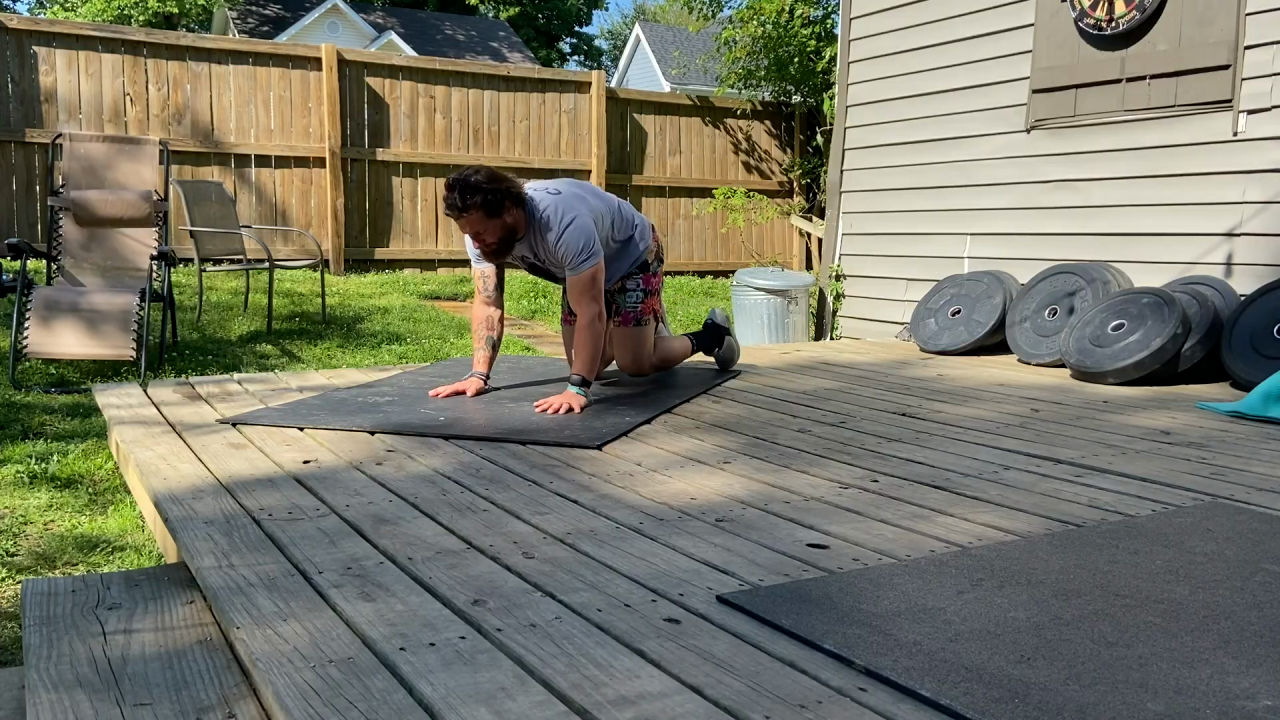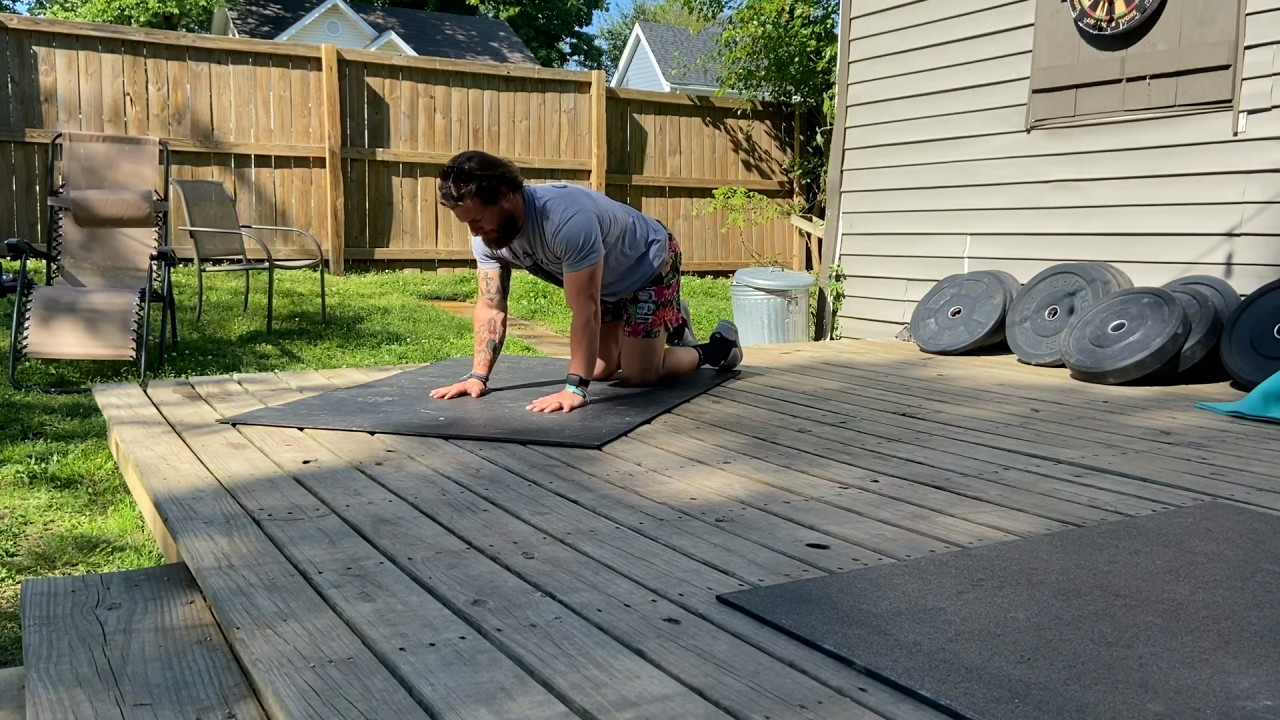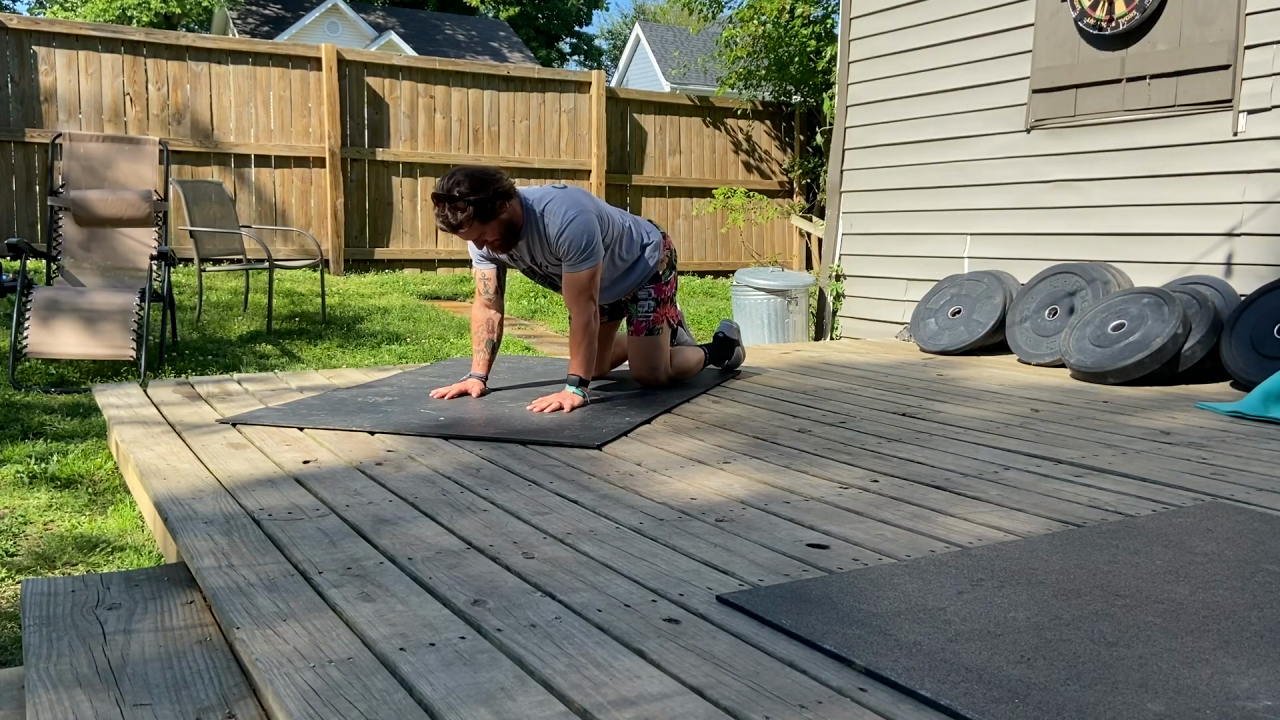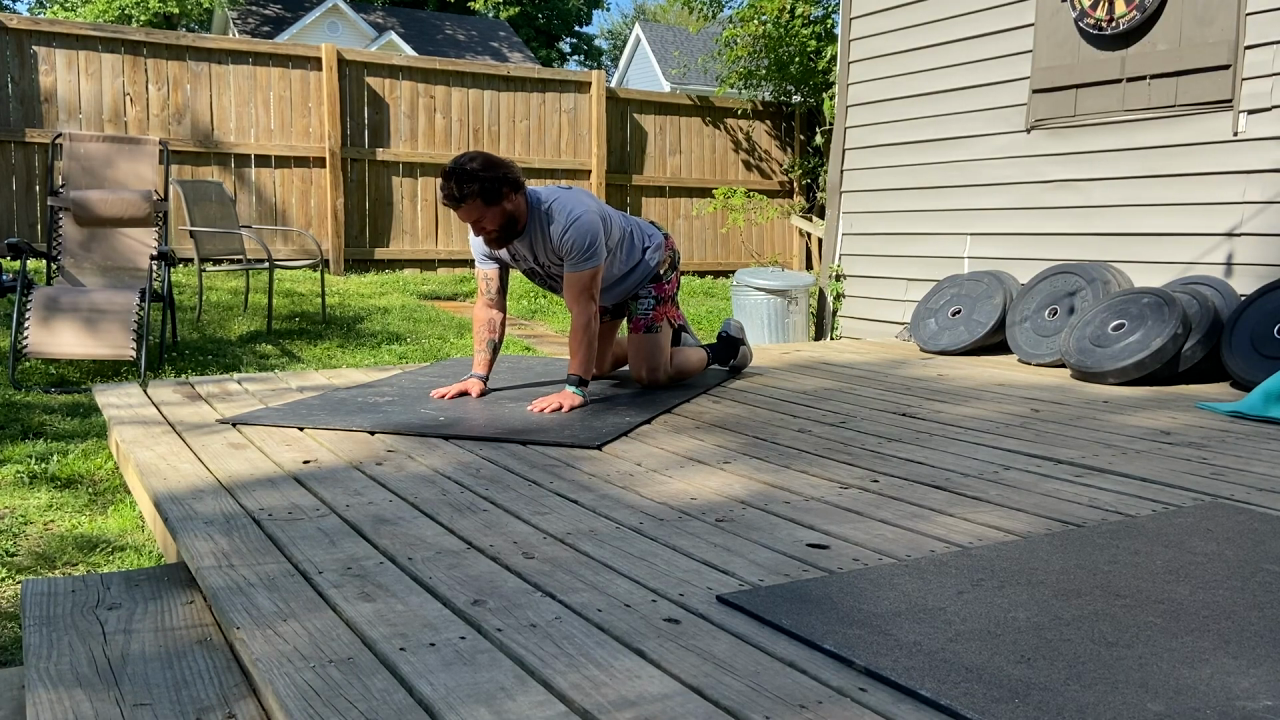
dt=1s
person 1, frame 1
left shoulder: (564, 223)
right shoulder: (481, 231)
left elbow: (589, 312)
right elbow: (487, 306)
left wrist: (576, 389)
right wrist: (478, 374)
left hip: (632, 255)
right hip: (585, 272)
left knee: (635, 363)
right knee: (586, 365)
left ankle: (712, 335)
right ankle: (637, 327)
person 1, frame 2
left shoulder: (566, 219)
right shoulder: (487, 236)
left elbow: (585, 310)
right elbow: (490, 307)
left wrist: (575, 388)
right wrist: (478, 376)
left hip: (649, 262)
right hip: (604, 278)
left knee: (640, 375)
right knee: (599, 370)
left ankle: (718, 346)
right ankle: (671, 326)
person 1, frame 3
left shoulder: (566, 218)
right shoulder: (482, 231)
left elbow: (583, 310)
right elbow: (487, 306)
left wrist: (575, 388)
right wrist: (477, 376)
left hip: (645, 263)
right hip: (597, 278)
left knee: (651, 374)
right knee: (595, 366)
left ankle: (722, 346)
right ankle: (665, 330)
person 1, frame 4
left shoulder: (571, 219)
right shoulder: (484, 236)
left elbow: (584, 310)
right elbow: (490, 306)
left wrist: (575, 388)
right wrist: (478, 376)
left hip: (648, 263)
right hip: (603, 278)
left knee: (651, 374)
right knee: (596, 366)
left ankle: (726, 346)
right ankle: (669, 333)
